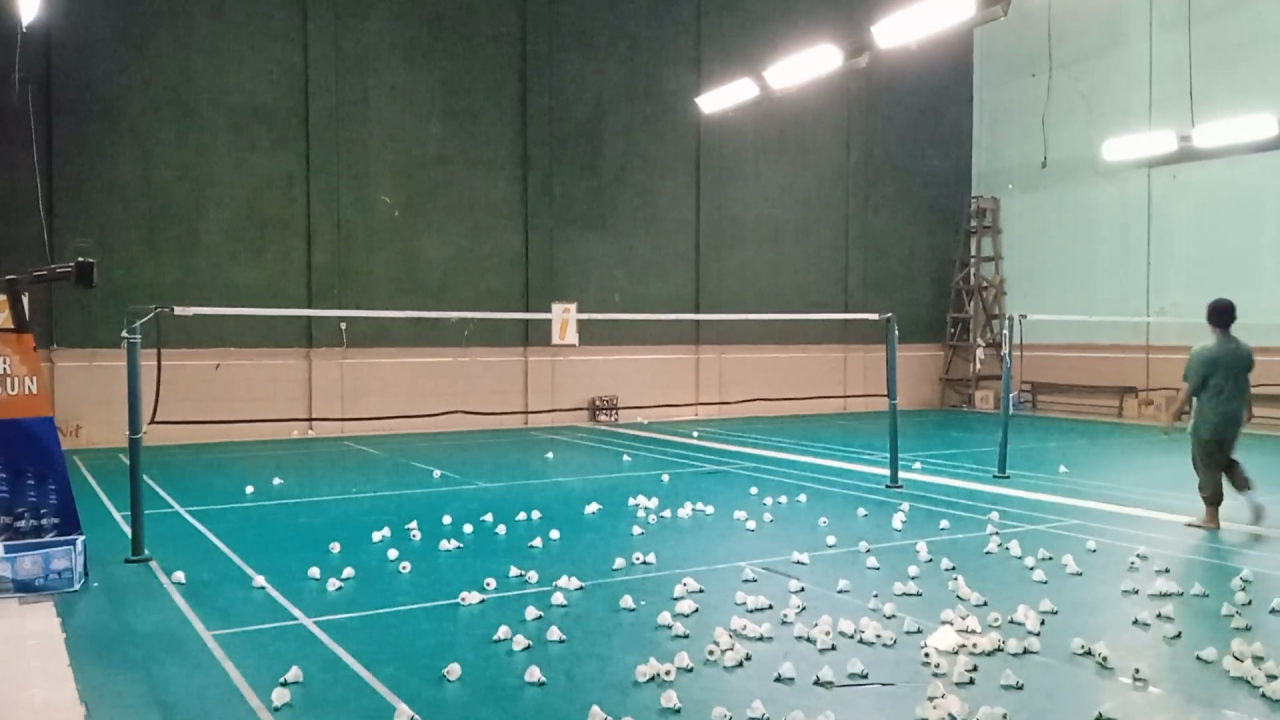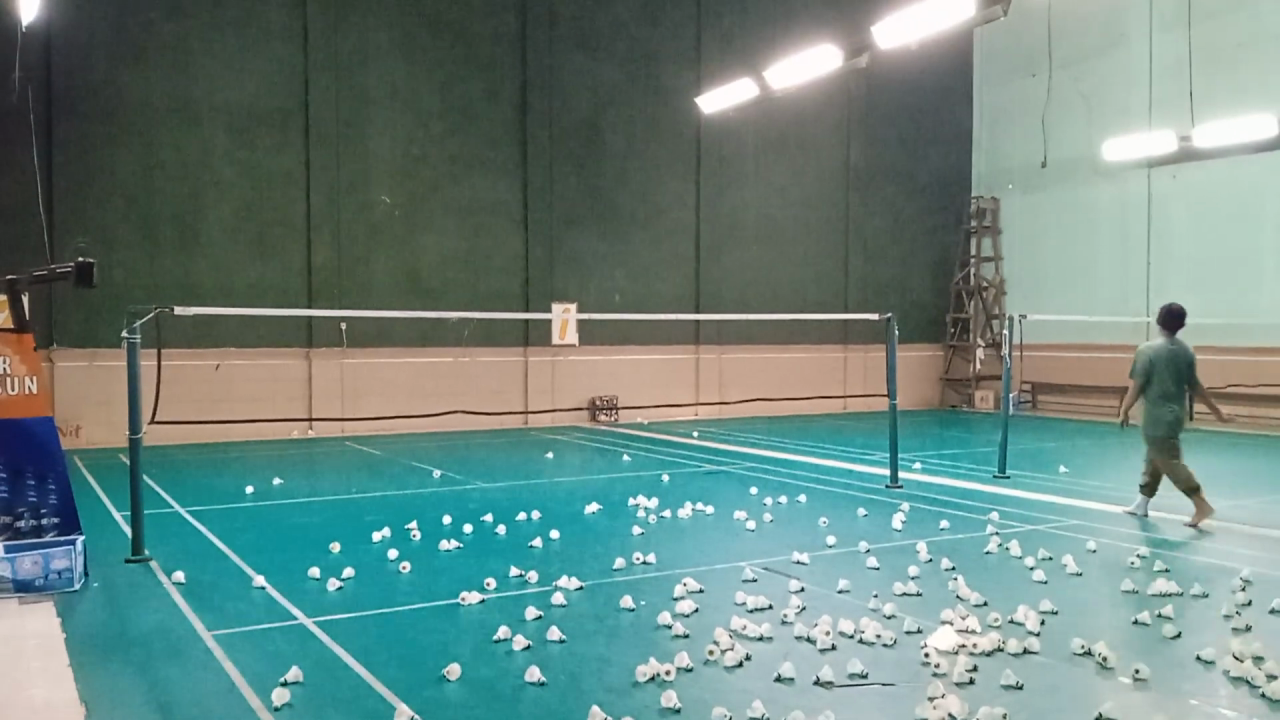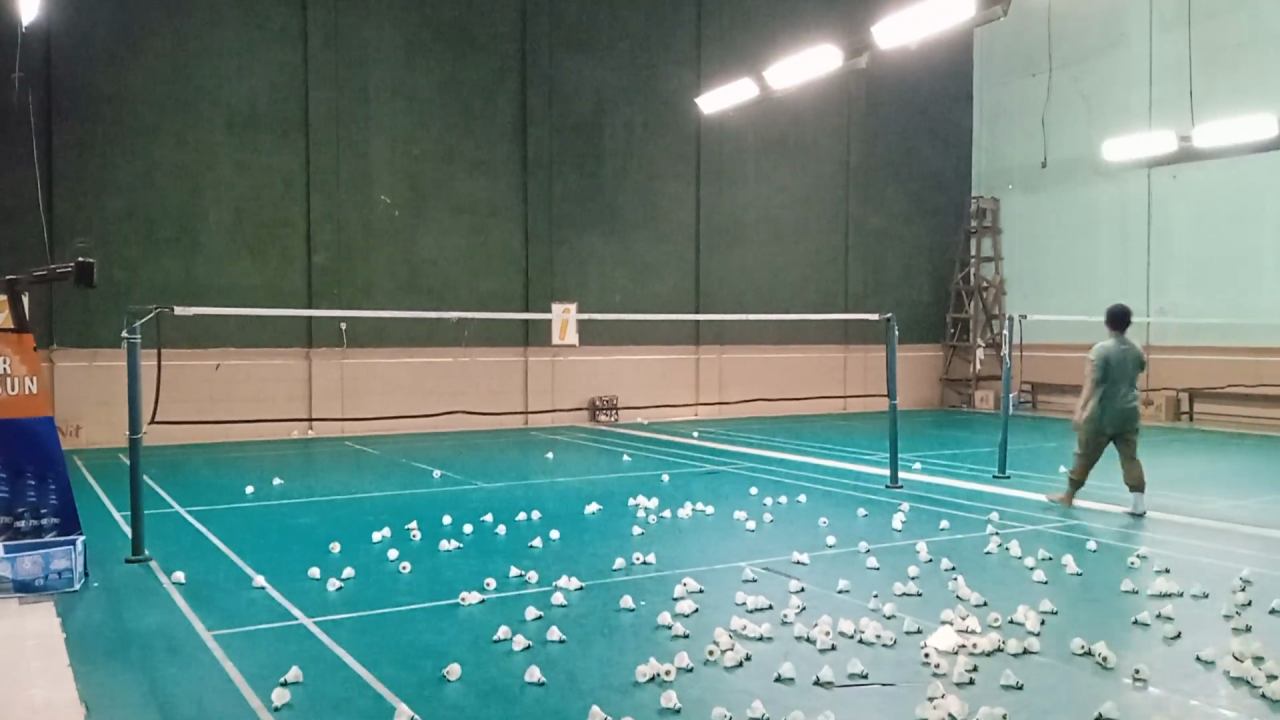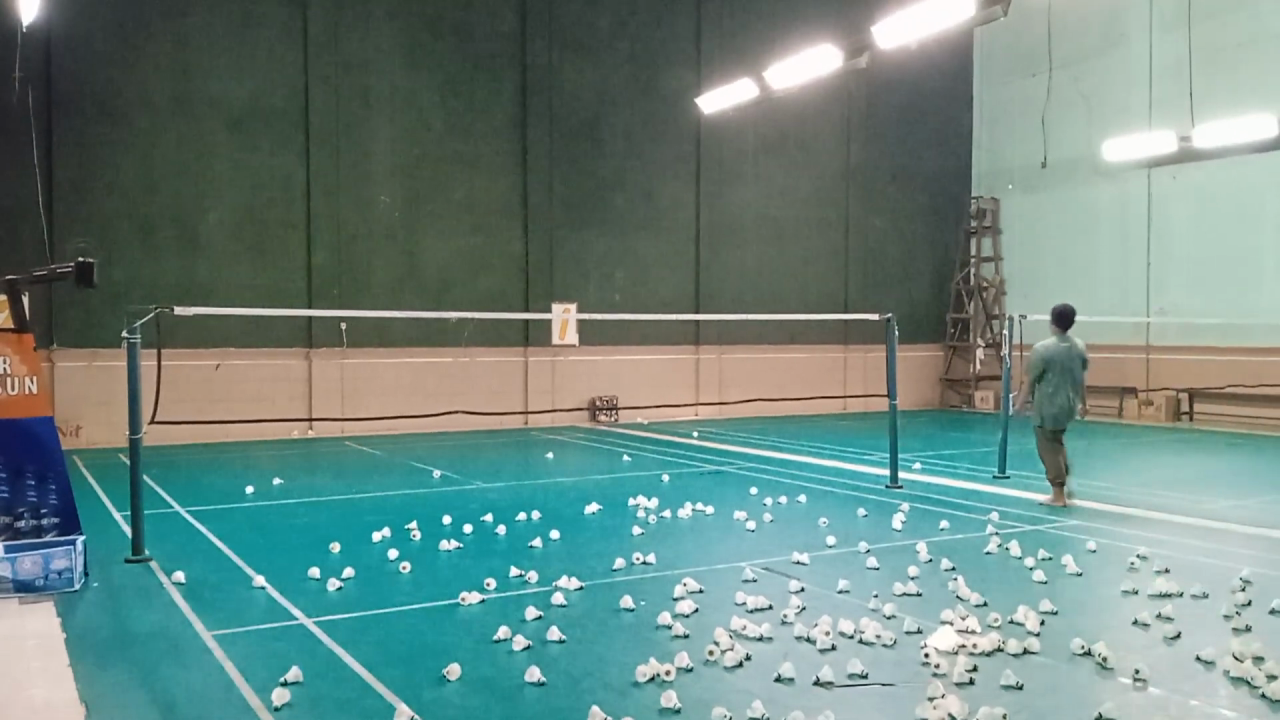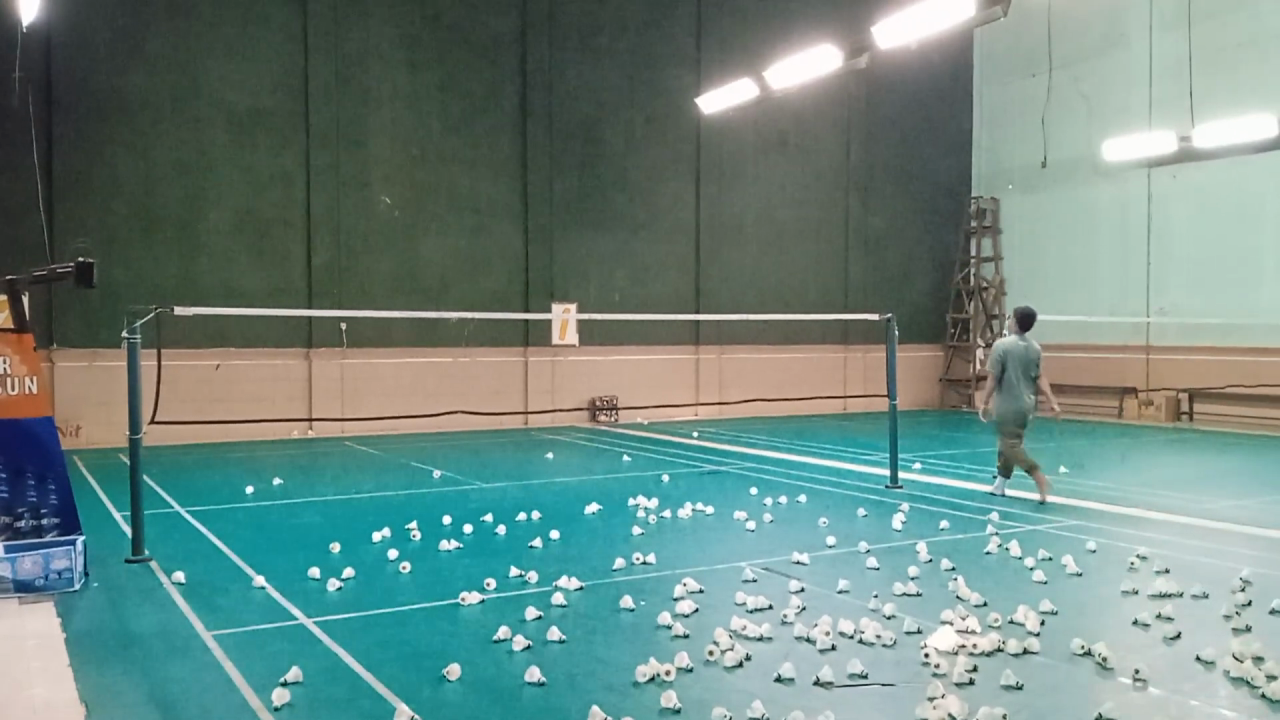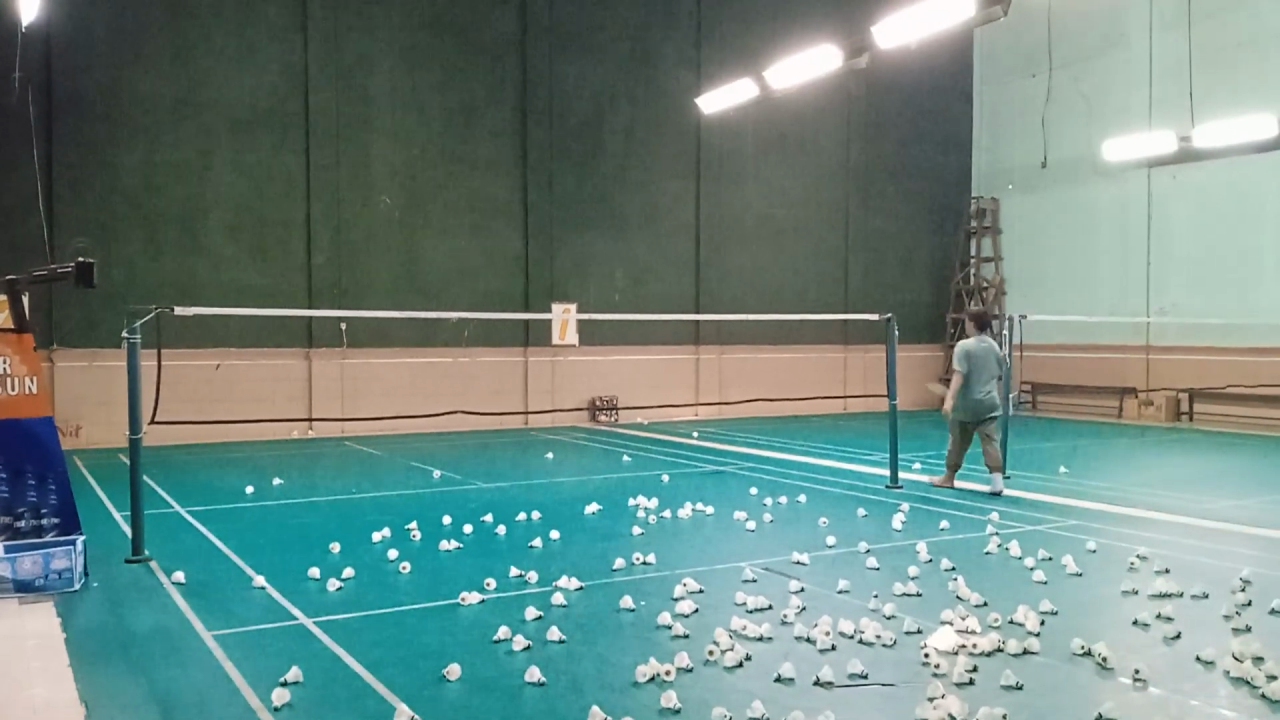
dt=0.4s
person 1, frame 1
left shoulder: (1202, 352)
right shoulder: (1245, 350)
left elbow: (1190, 389)
right elbow: (1244, 385)
left wrist: (1172, 415)
right wrist: (1247, 408)
left hip: (1208, 420)
right hip: (1233, 418)
left knee: (1207, 467)
right knee: (1226, 461)
left ankle: (1211, 516)
right ankle: (1251, 497)
person 1, frame 2
left shoulder: (1146, 350)
right shoulder: (1186, 351)
left elbow: (1137, 386)
right elbow: (1194, 385)
left wrist: (1124, 410)
right wrist: (1215, 409)
left hip: (1157, 418)
right hip: (1175, 416)
left knee: (1171, 464)
right knee: (1154, 460)
left ankle: (1201, 505)
right ankle: (1141, 505)
person 1, frame 3
left shoulder: (1101, 350)
right shoulder: (1136, 350)
left elbow: (1091, 383)
left wrist: (1080, 409)
left hip: (1104, 415)
right hip: (1129, 413)
left knee: (1085, 456)
right knee: (1130, 458)
left ankle: (1069, 495)
right ankle: (1138, 502)
person 1, frame 4
left shoulder: (1042, 349)
right shoulder: (1080, 347)
left elbow: (1030, 381)
right elbow: (1081, 378)
left wrist: (1021, 402)
right wrist: (1082, 403)
left hip: (1048, 409)
right hip: (1068, 406)
left knee: (1051, 450)
right knee: (1056, 448)
left ankle: (1059, 494)
right ankle: (1068, 484)
person 1, frame 5
left shoulder: (1002, 345)
right shoulder: (1034, 347)
left elbow: (993, 378)
right elbow: (1040, 378)
left wrist: (984, 401)
right wrist: (1052, 402)
left hip: (1007, 406)
right hip: (1025, 403)
left knee: (1011, 446)
right knee: (1008, 445)
left ankle: (1039, 478)
right ankle: (1000, 484)
person 1, frame 6
left shoulder: (964, 347)
right shoulder: (994, 347)
left elbow: (958, 376)
left wrist: (949, 399)
left hip: (968, 404)
right hip: (991, 403)
left knee: (958, 442)
right knee: (990, 442)
left ankle: (949, 477)
right ankle: (997, 480)
